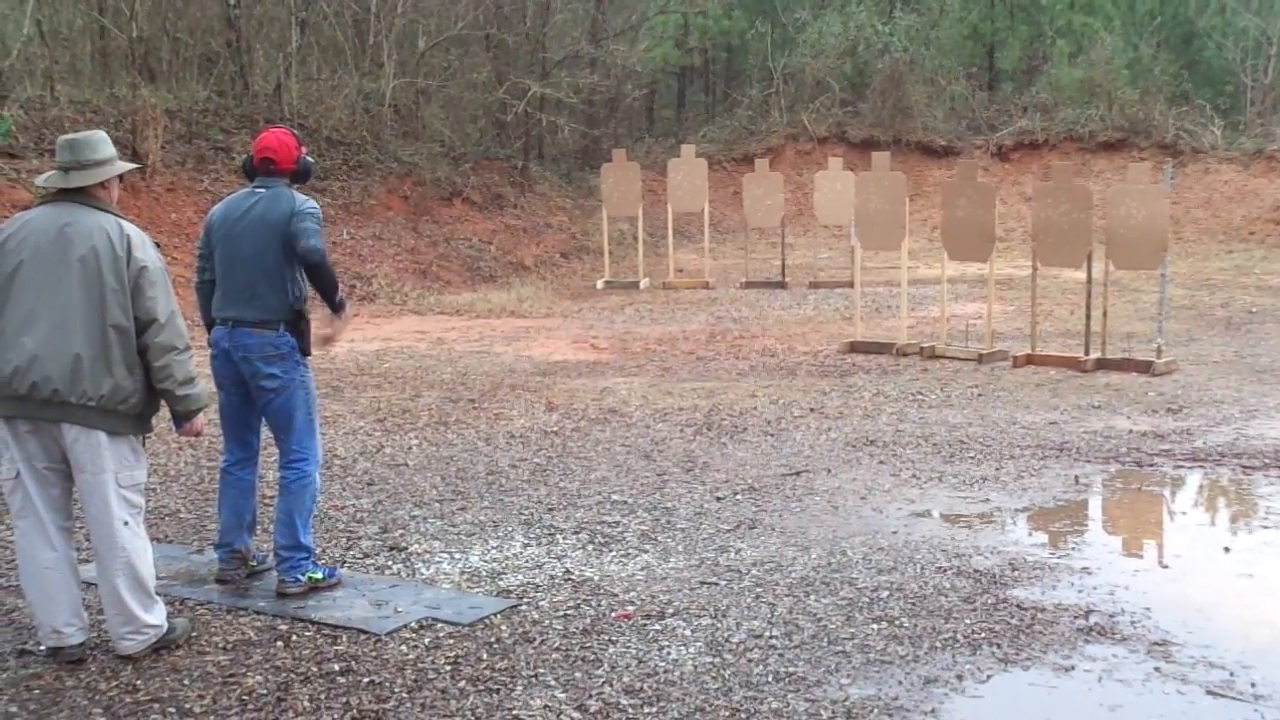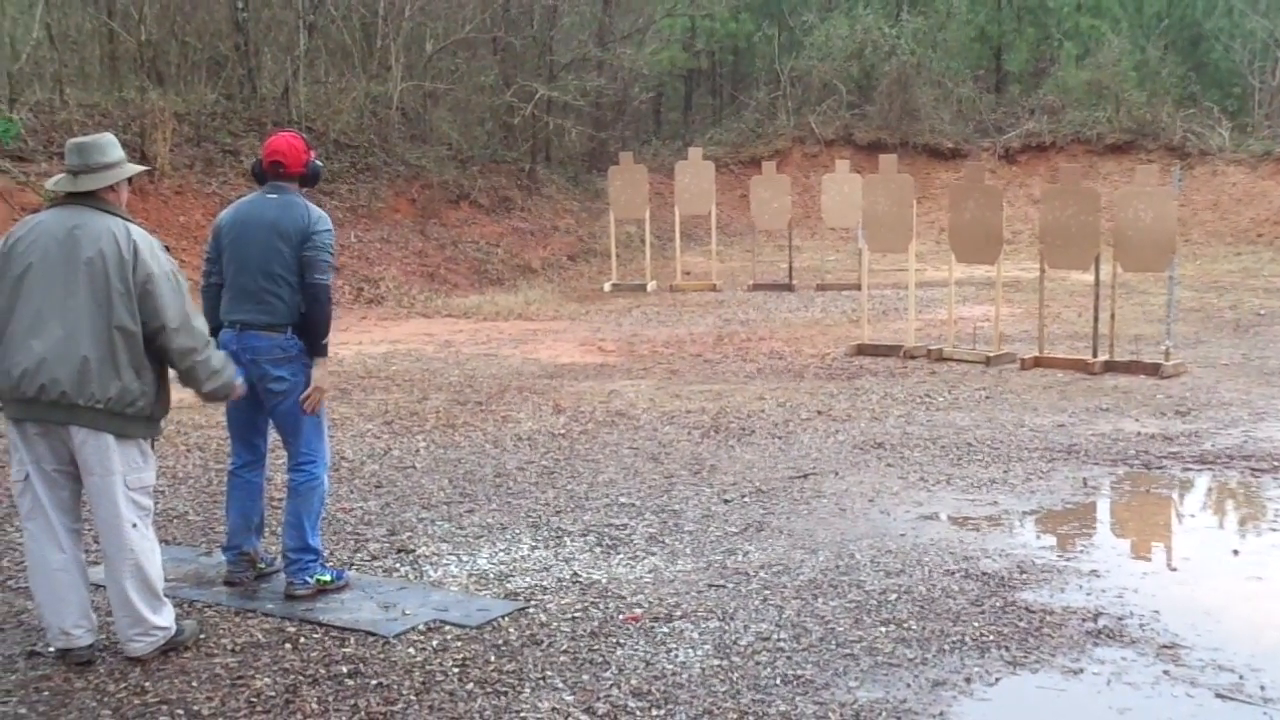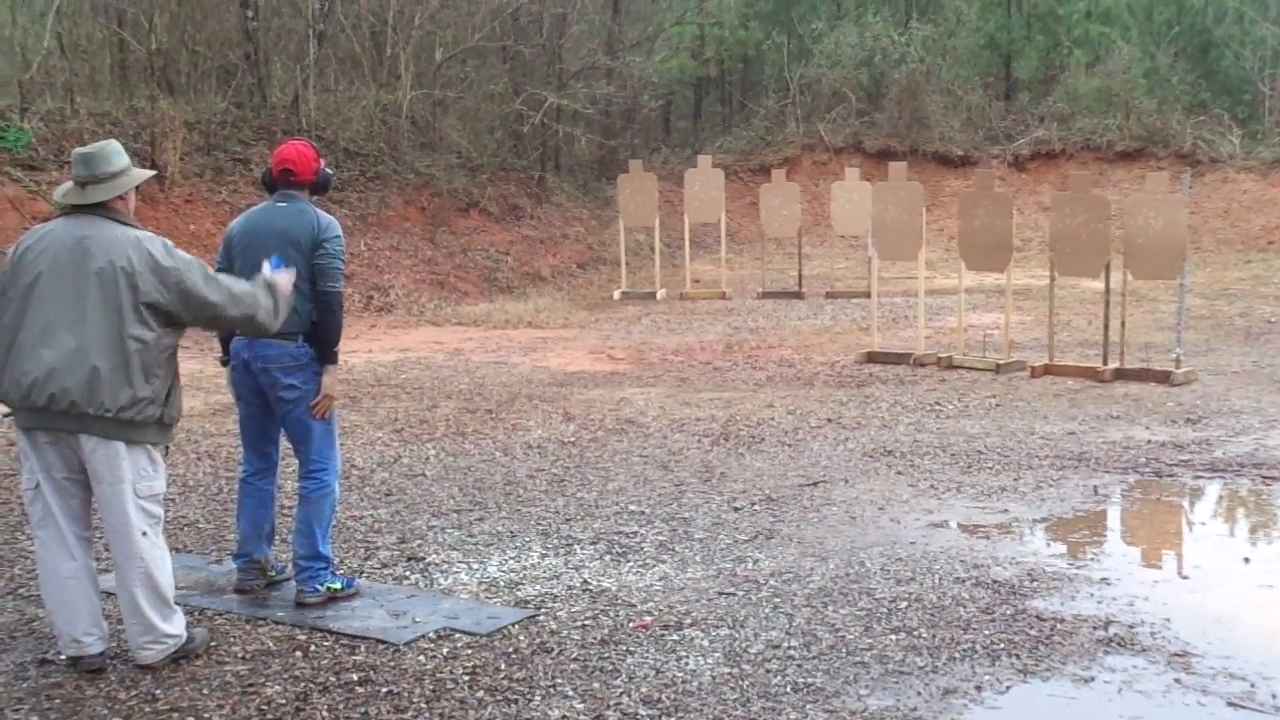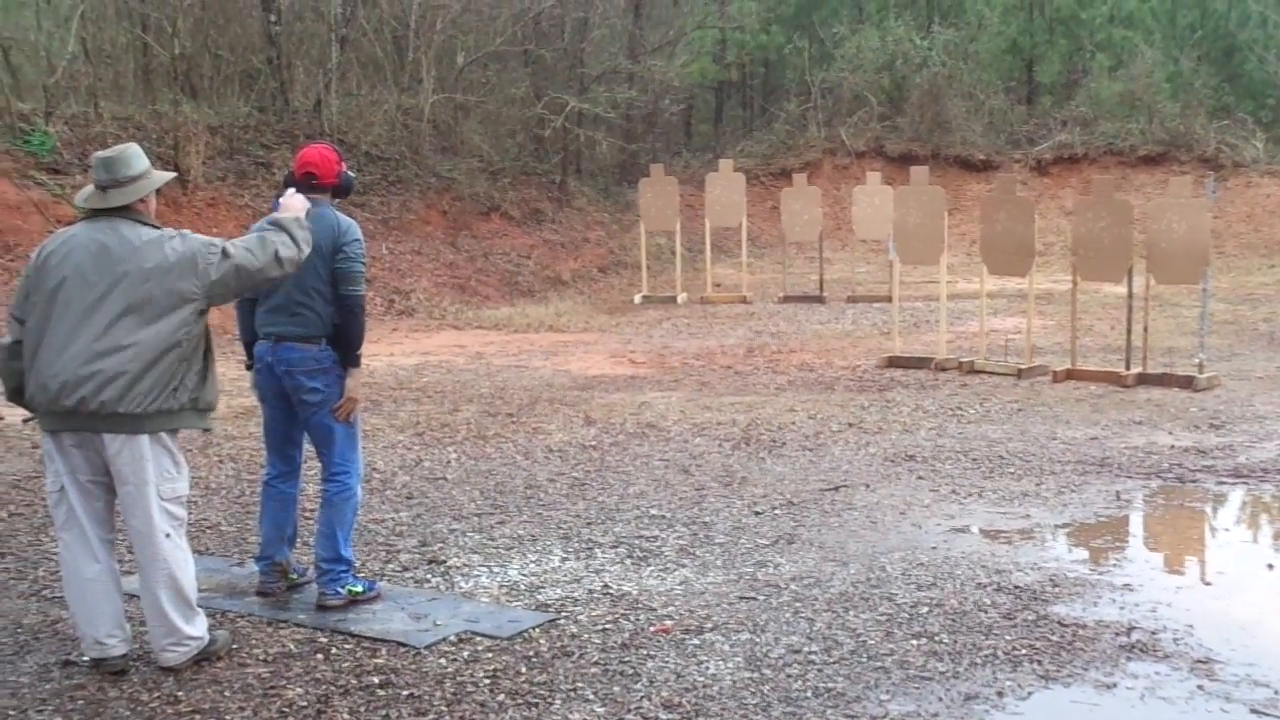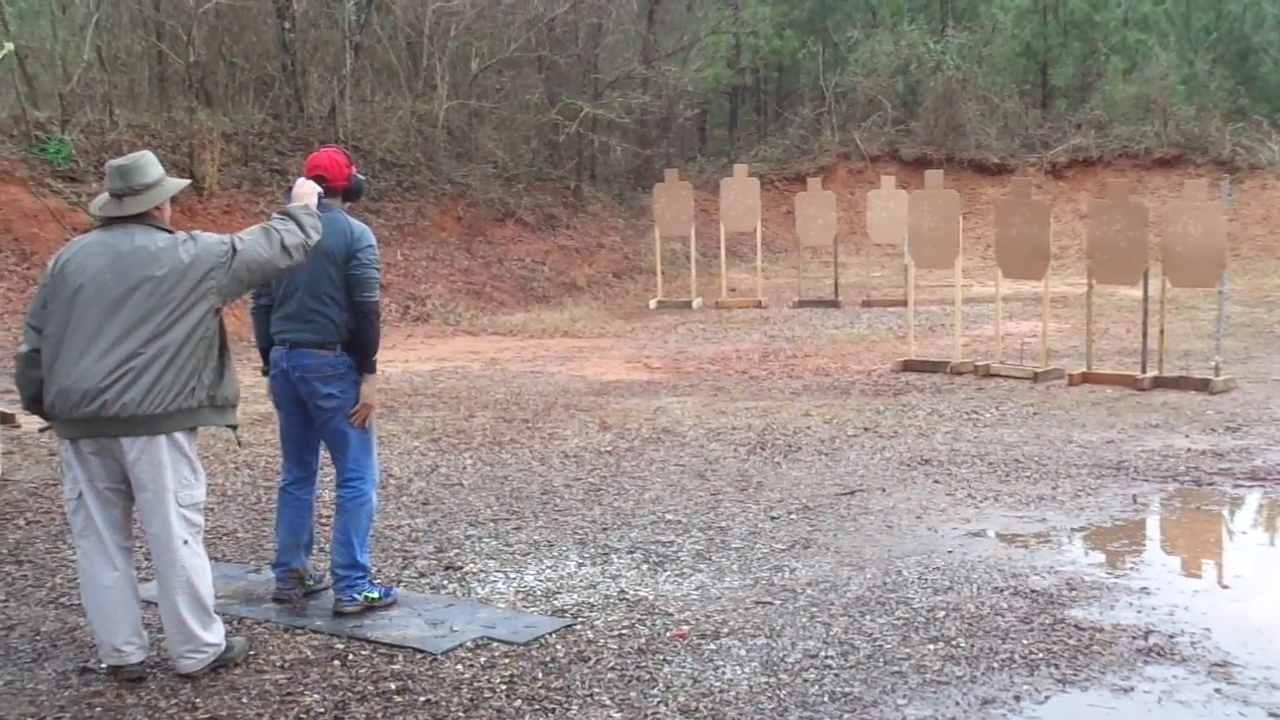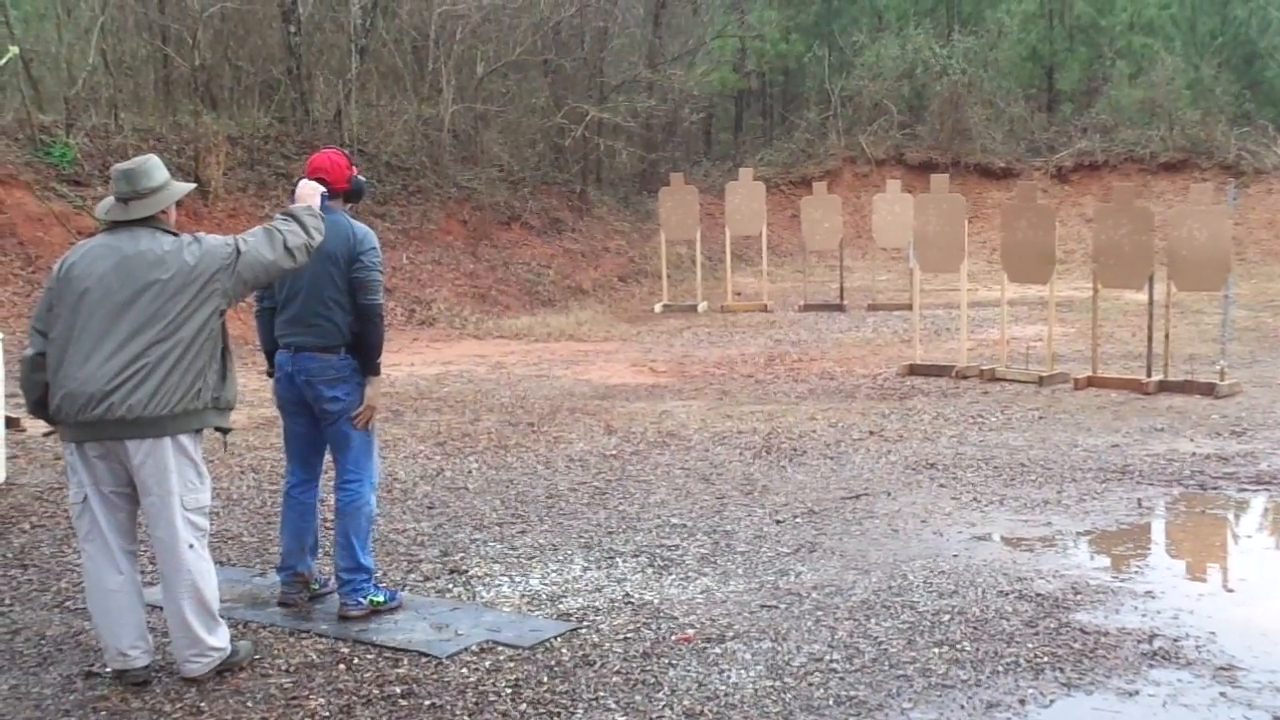
dt=0.3s
person 1, frame 1
right shoulder: (126, 239)
right elbow: (162, 334)
right wrist: (186, 403)
right hip: (97, 400)
right knee: (117, 519)
left ankle: (62, 635)
right ankle: (139, 630)
person 1, frame 2
right shoulder: (132, 243)
right elbow: (178, 328)
right wrist: (222, 382)
right hip: (106, 403)
left knee: (48, 522)
right knee: (125, 522)
left ankle: (70, 636)
right ankle: (147, 633)
person 1, frame 3
right shoulder: (145, 252)
right elbow: (221, 299)
right wrist: (273, 291)
right hip: (114, 411)
left knee: (59, 530)
right knee: (135, 530)
left ankle: (81, 644)
right ankle: (158, 640)
person 1, frame 4
left shoulder: (54, 249)
right shoulder: (173, 253)
right elbow: (258, 258)
right wrist: (290, 222)
left hip: (63, 413)
right hip: (136, 413)
left knee: (82, 531)
right knee: (158, 531)
left ankle: (104, 646)
right ankle: (180, 643)
person 1, frame 5
left shoulder: (69, 257)
right shoulder: (189, 257)
left elbow: (34, 342)
right elbow: (273, 248)
left wrist: (46, 406)
right wrist: (302, 208)
left hip: (81, 421)
right hip: (152, 420)
left knee: (99, 539)
right knee: (175, 536)
left ankle: (121, 653)
right ankle: (197, 649)
person 1, frame 6
left shoulder: (75, 261)
right shoulder: (194, 259)
left elbow: (40, 345)
right elbow: (278, 247)
left wrist: (50, 410)
right wrist: (305, 209)
left hip: (86, 423)
right hip: (158, 423)
left knee: (104, 542)
right knee: (180, 540)
left ankle: (126, 657)
right ankle: (202, 653)
person 2, frame 1
left shoulder: (219, 212)
right shoulder: (297, 206)
left elbow: (204, 283)
right elbow: (313, 255)
right wrist: (336, 305)
left hip: (225, 341)
right hip: (274, 343)
left knee: (238, 454)
right knee: (299, 457)
left ankle: (233, 556)
right ankle: (295, 568)
person 2, frame 2
left shoulder: (229, 216)
right shoulder: (311, 218)
left elbow: (211, 288)
right elbow: (317, 293)
left wrist: (219, 350)
right wrist: (319, 360)
left hip: (234, 347)
right hip: (282, 347)
left knee: (245, 457)
right knee: (308, 460)
left ankle: (241, 558)
right ankle: (303, 570)
person 2, frame 3
left shoulder: (240, 225)
right shoulder: (321, 225)
right elbow: (329, 301)
left wrist: (230, 357)
right wrist: (329, 366)
left hip: (246, 354)
right hip: (293, 356)
left knee: (257, 465)
right knee: (319, 468)
left ankle: (251, 566)
right ankle: (313, 578)
person 2, frame 4
left shoulder: (264, 230)
right shoulder: (343, 228)
left elbow: (246, 301)
right elbow: (351, 303)
left wrist: (254, 359)
right wrist: (353, 368)
left hip: (269, 357)
right hip: (316, 358)
left knee: (280, 468)
right knee: (342, 470)
left ankle: (273, 569)
right ankle: (335, 581)
person 2, frame 5
right shoulder: (355, 234)
left elbow: (261, 307)
right elbow: (365, 310)
left wrist: (271, 365)
right wrist: (368, 374)
left hip: (286, 363)
right hip: (332, 365)
left knee: (296, 474)
right knee: (356, 476)
left ankle: (290, 575)
right ankle: (352, 587)
person 2, frame 6
right shoulder: (358, 236)
left elbow: (265, 309)
right elbow: (369, 313)
left wrist: (275, 366)
right wrist: (372, 377)
left hip: (290, 366)
right hip: (337, 368)
left knee: (300, 477)
right knee: (356, 480)
left ankle: (295, 579)
right ankle: (357, 591)
